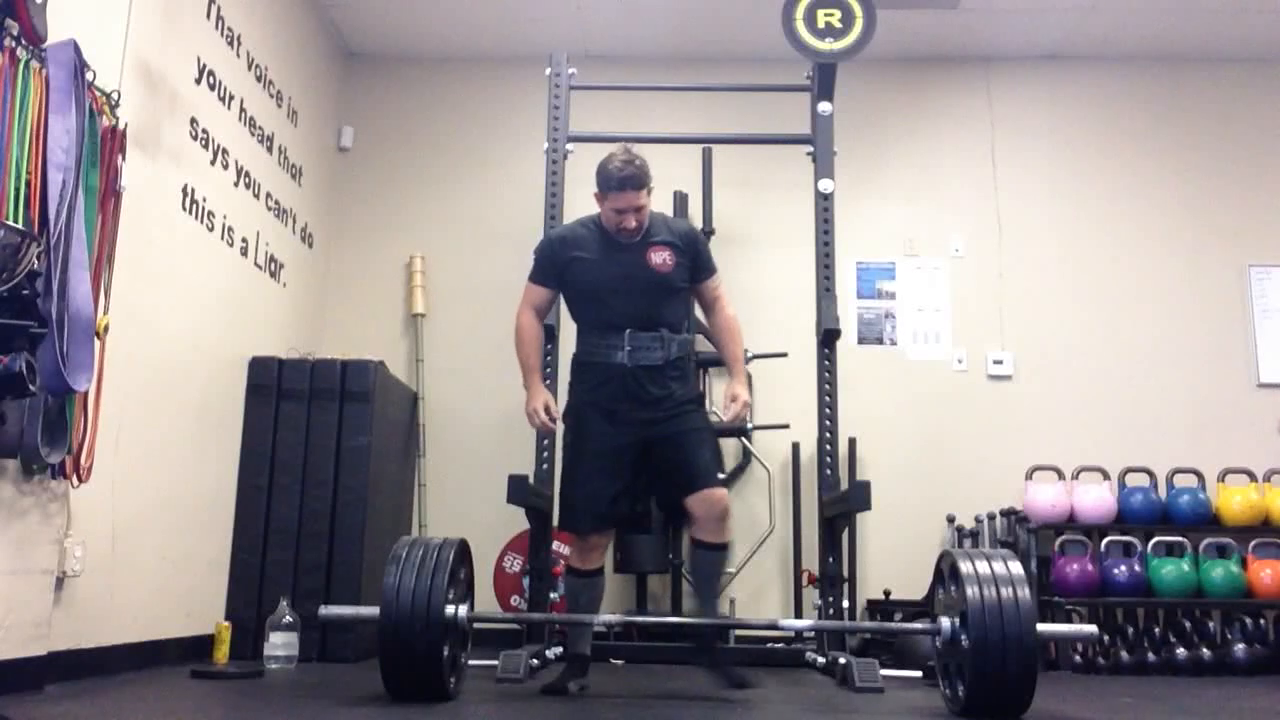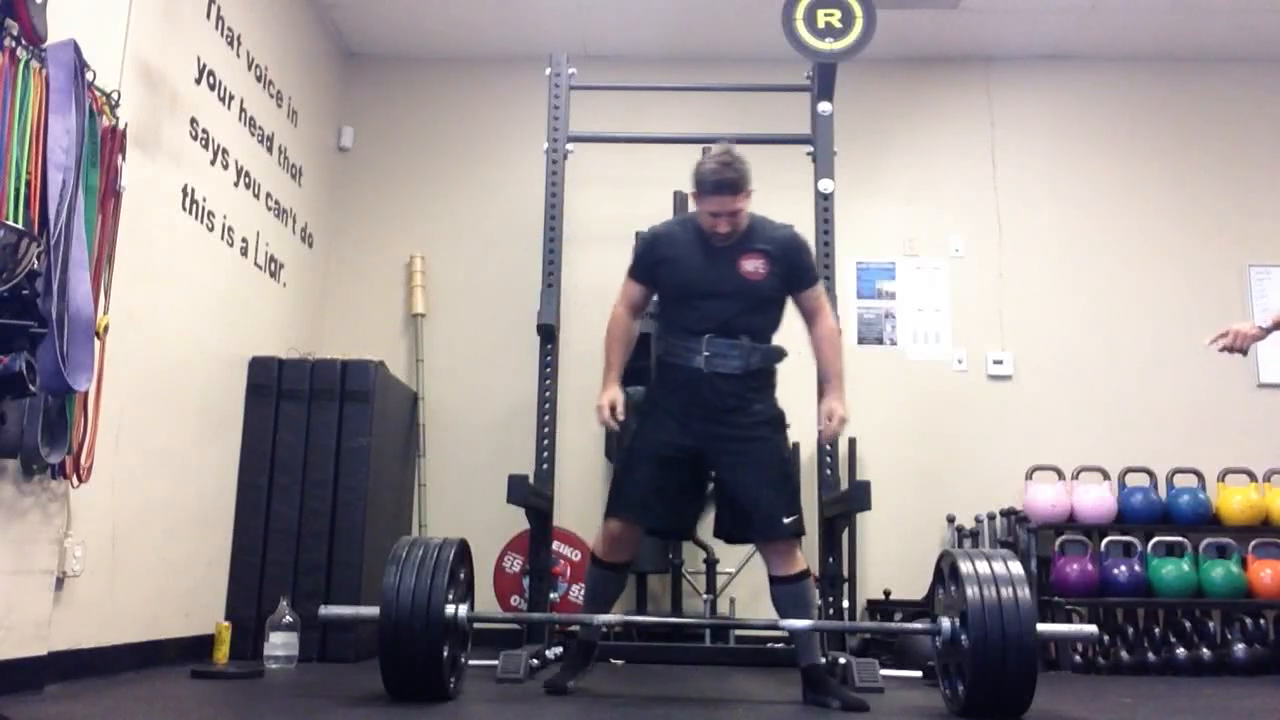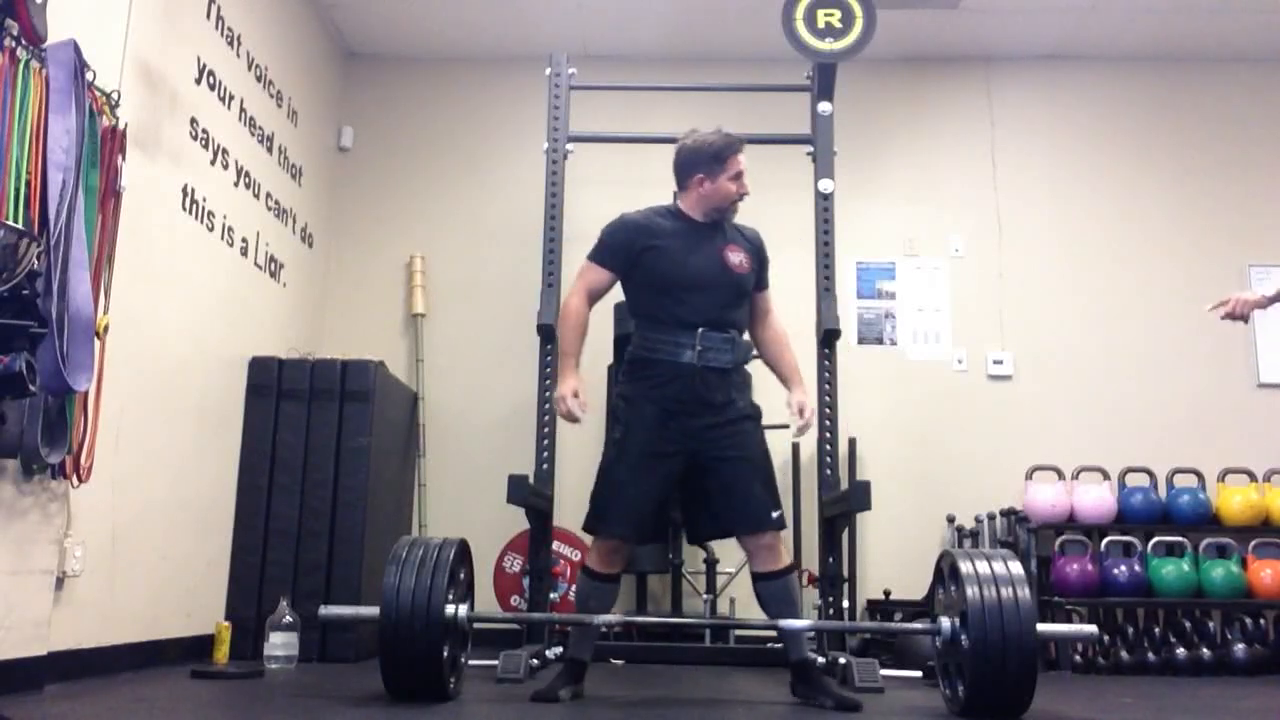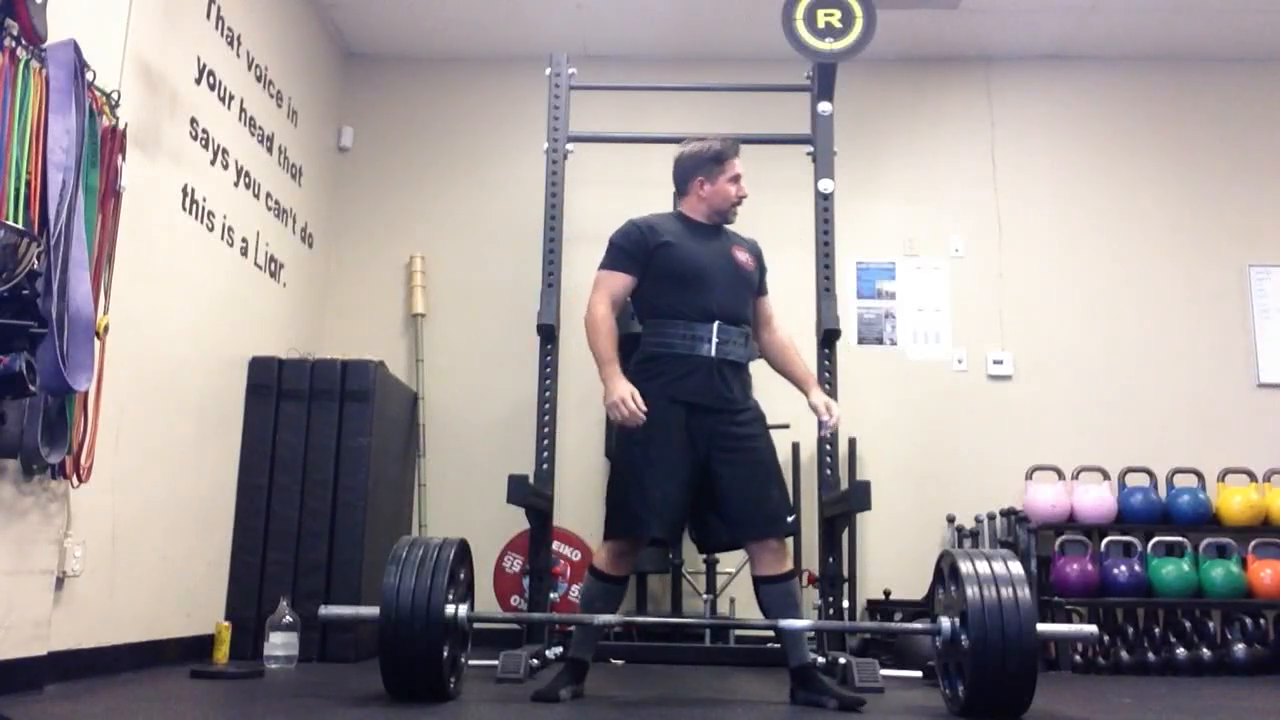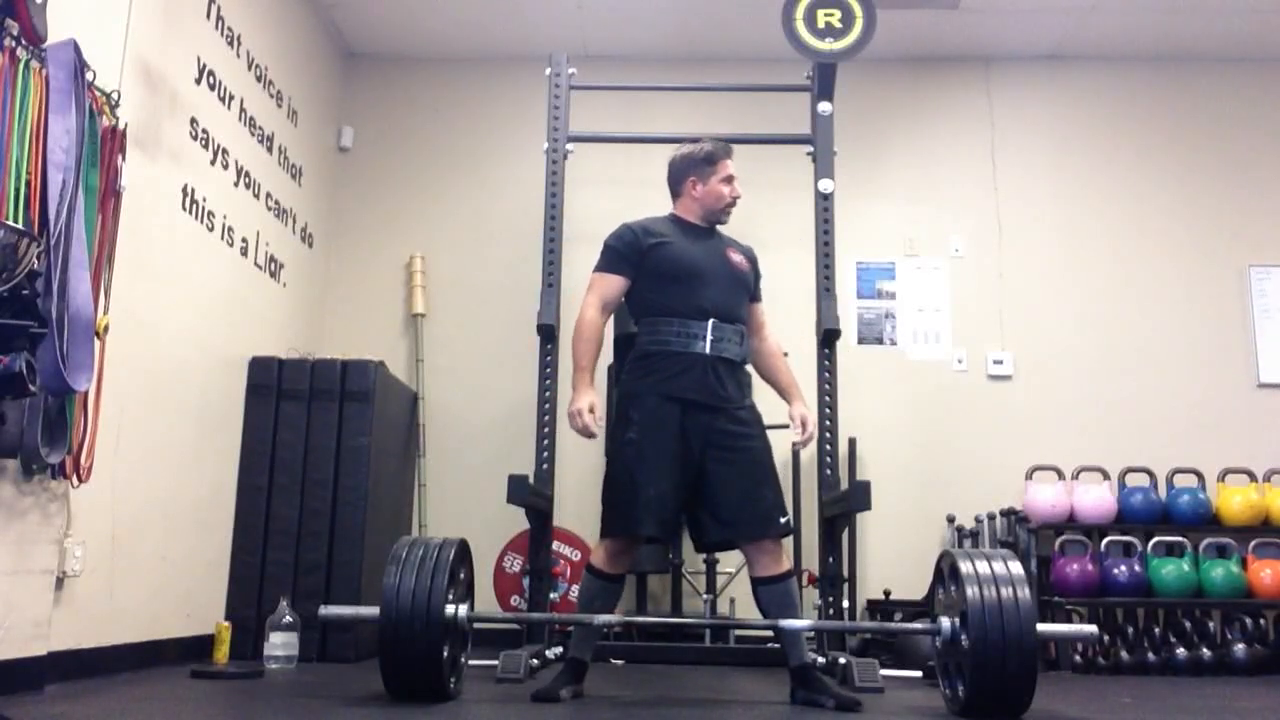
dt=0.5s
person 1, frame 1
left shoulder: (682, 238)
right shoulder: (564, 245)
left elbow: (717, 306)
right elbow: (530, 314)
left wrist: (737, 377)
right wrist: (534, 386)
left hip: (673, 396)
right hip: (598, 403)
left knee: (711, 503)
right knee: (589, 535)
left ankle: (709, 638)
right ankle: (576, 660)
person 1, frame 2
left shoulder: (782, 244)
right shoulder: (663, 242)
left elbow: (819, 317)
right elbow: (627, 311)
left wrist: (834, 392)
right wrist: (611, 382)
left hip: (749, 413)
right hip: (671, 406)
left knee: (780, 540)
right knee: (620, 527)
left ankle: (813, 674)
right ankle: (581, 650)
person 1, frame 3
left shoulder: (747, 244)
right shoulder: (635, 231)
left elbow: (763, 322)
right elbow: (579, 297)
left wrist: (795, 385)
right wrist: (568, 373)
left hip: (727, 409)
right hip: (650, 406)
left knee: (764, 536)
right knee: (612, 539)
left ankle: (803, 671)
right ankle: (574, 667)
person 1, frame 4
left shoulder: (747, 251)
right shoulder: (645, 234)
left elbow: (768, 330)
right elbow: (602, 306)
left wrist: (813, 388)
right wrist: (614, 378)
left hip: (734, 409)
right hip: (662, 405)
left knee: (770, 538)
right knee: (625, 538)
left ankle: (804, 674)
right ankle: (575, 667)
person 1, frame 5
left shoulder: (741, 255)
right shoulder: (639, 238)
left elbow: (760, 336)
right elbow: (595, 309)
left wrist: (795, 398)
right wrist: (583, 385)
left hip: (730, 409)
right hip: (655, 405)
left knee: (765, 538)
right knee: (621, 536)
left ankle: (803, 673)
right ankle: (575, 666)
